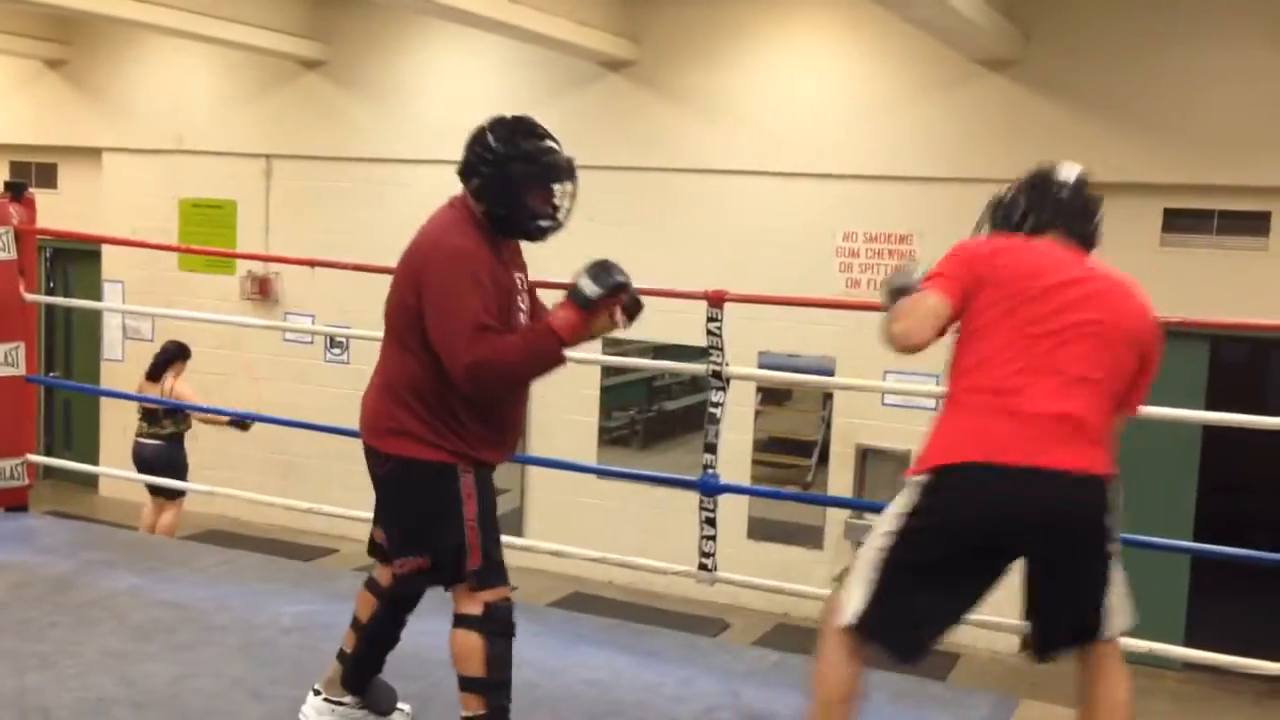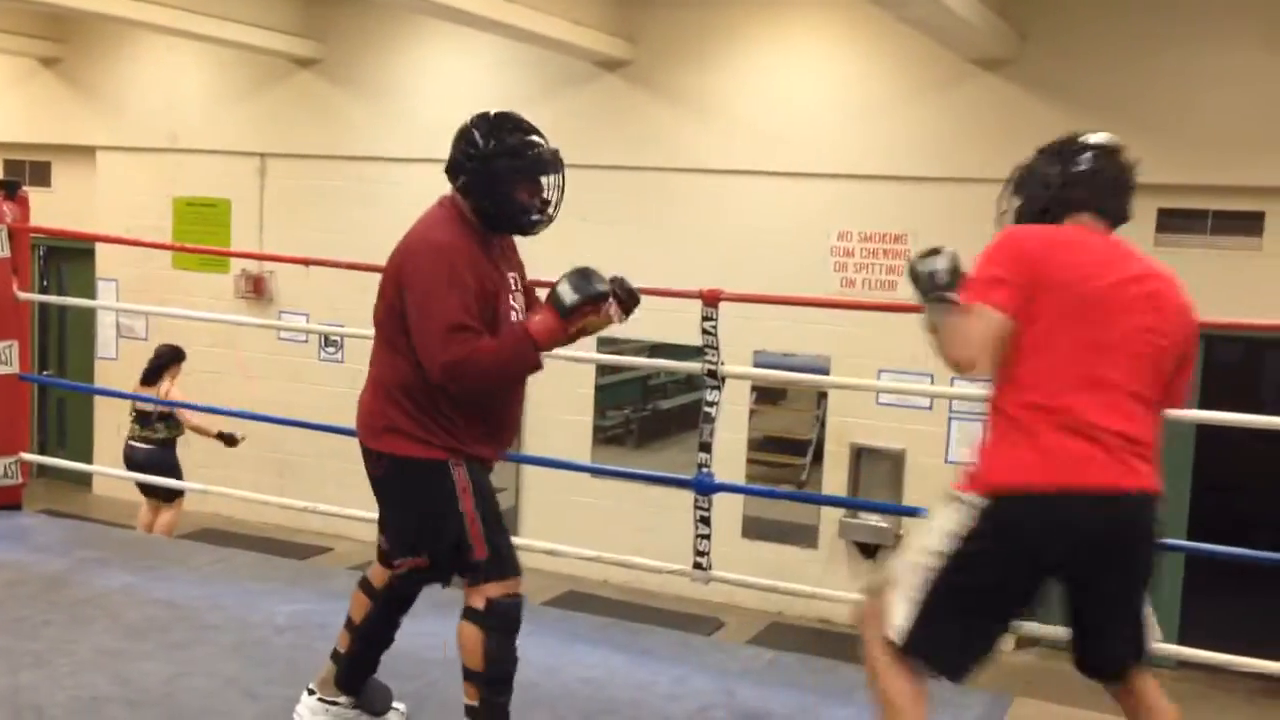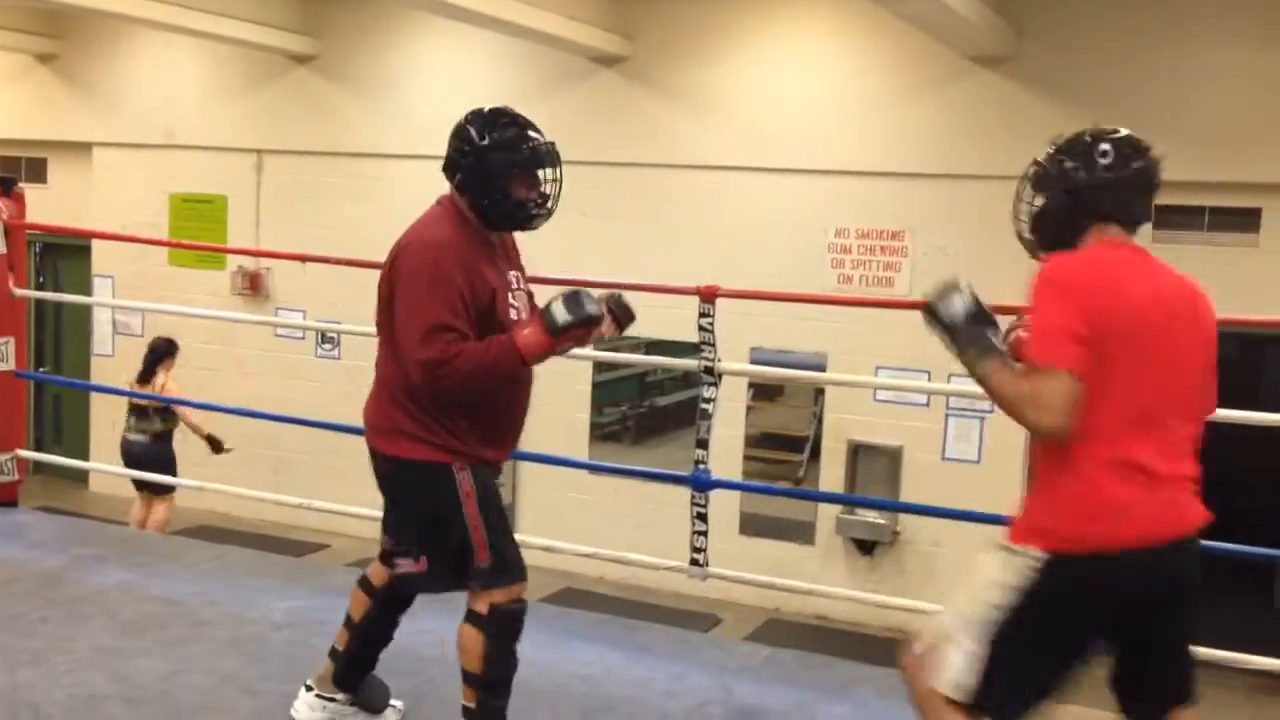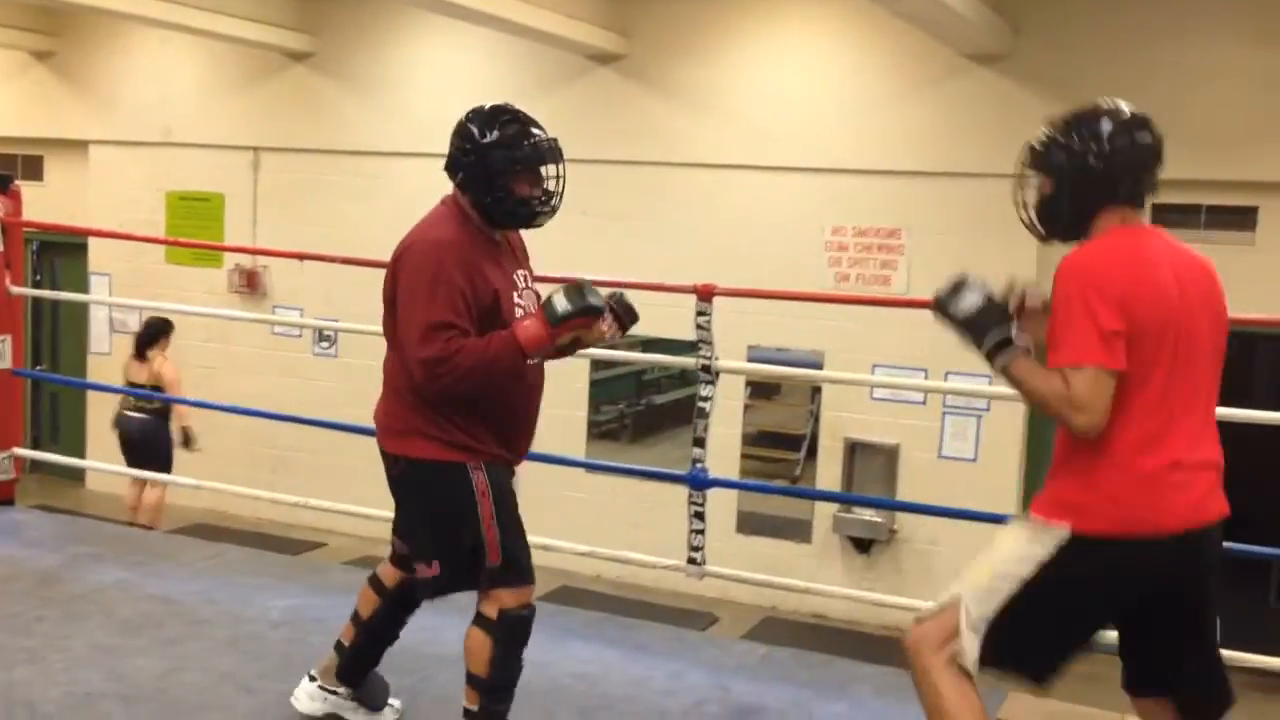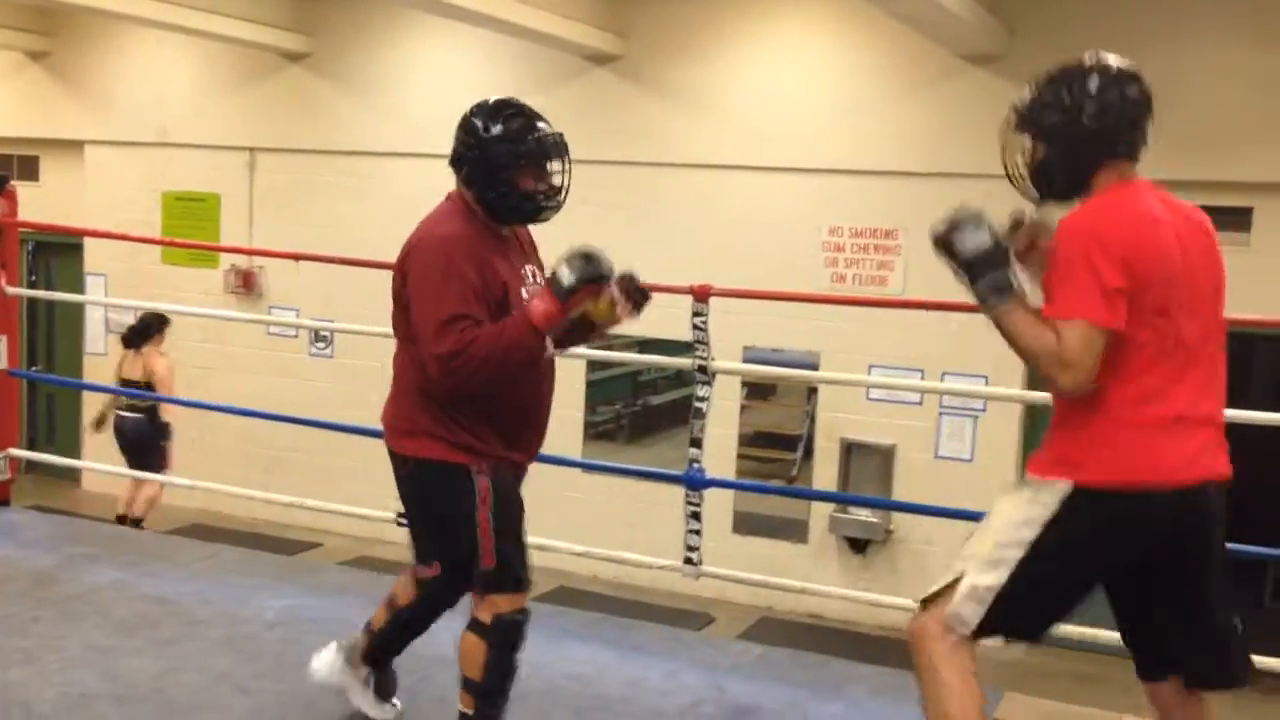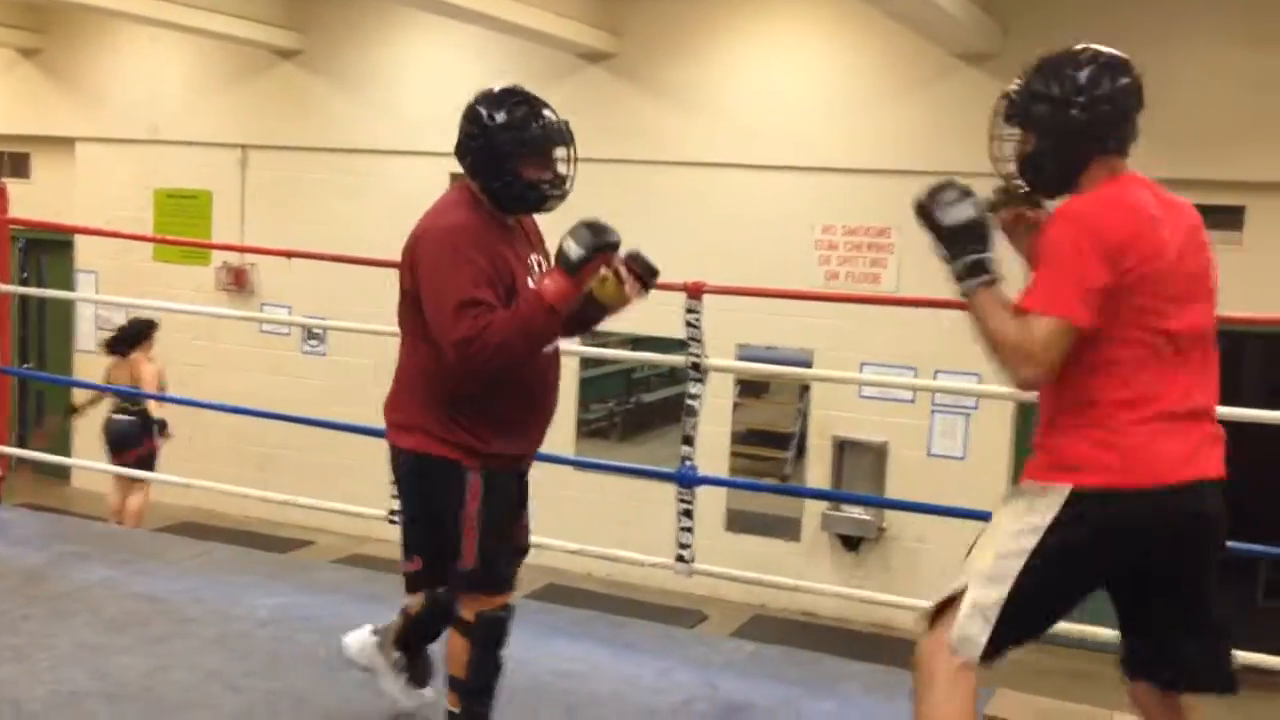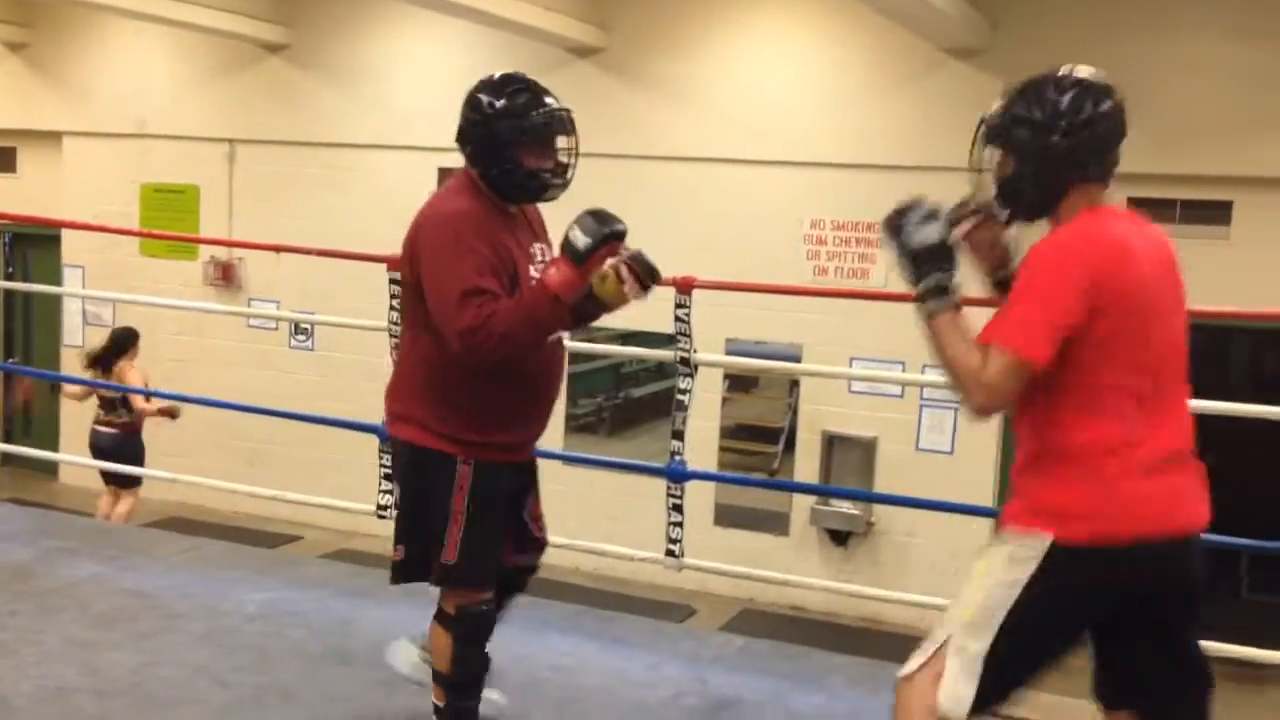
dt=0.1s
person 1, frame 1
left shoulder: (985, 255)
right shoulder: (1137, 310)
left elbow: (907, 333)
right elbow: (1109, 426)
left wrist: (901, 297)
left hip: (971, 475)
right hip: (1077, 487)
left knee: (846, 628)
right knee: (1100, 648)
person 1, frame 2
left shoulder: (1024, 249)
right shoulder: (1170, 294)
left elbow: (969, 354)
right elbow: (1150, 405)
left wrist: (937, 295)
left hip: (1021, 494)
right hip: (1124, 505)
left knee: (884, 626)
person 1, frame 3
left shoulder: (1067, 279)
right shoulder: (1193, 303)
left elbow: (1052, 418)
left wrist: (973, 343)
left hip: (1073, 541)
right hip: (1171, 544)
person 1, frame 4
left shoulder: (1091, 268)
right shoulder: (1199, 274)
left elbow: (1086, 414)
left wrist: (997, 339)
left hip: (1098, 524)
right hip: (1191, 528)
left knee: (932, 645)
person 1, frame 5
left shoulder: (1093, 227)
right shoulder: (1195, 226)
left elbow: (1072, 371)
left wrist: (994, 283)
left hip: (1100, 486)
right hip: (1194, 489)
left knee: (936, 627)
person 1, frame 6
left shoulder: (1085, 220)
right shoulder: (1180, 217)
left elbow: (1030, 360)
left wrist: (969, 259)
right wrist: (1040, 241)
left hip: (1097, 491)
right hip: (1191, 490)
left knee: (947, 650)
person 1, frame 7
left shoulder: (1065, 254)
right shoulder: (1152, 248)
left elbow: (984, 390)
left wrist: (933, 281)
right wrist: (1002, 270)
left hip: (1073, 534)
right hip: (1169, 532)
person 2, frame 1
left shoulder: (487, 235)
right shoulder: (454, 250)
left elbow: (508, 331)
right elbow: (482, 363)
left wrist: (586, 315)
right wrist: (571, 321)
left hip: (418, 438)
right hip: (430, 447)
left knee: (406, 569)
right knee: (484, 596)
person 2, frame 2
left shoulder: (491, 235)
right shoulder: (439, 248)
left elbow: (504, 329)
right elbow: (457, 363)
left wrist: (584, 313)
right wrist: (552, 322)
left hip: (423, 442)
right hip: (424, 445)
left knee: (401, 566)
right knee: (496, 586)
person 2, frame 3
left shoulder: (492, 234)
right shoulder: (435, 248)
left elbow: (500, 329)
right elbow: (437, 365)
left wrist: (573, 325)
right wrist: (539, 338)
left hip: (434, 444)
right hip: (431, 448)
left knee: (403, 567)
right knee: (500, 591)
person 2, frame 4
left shoulder: (502, 235)
right shoulder: (438, 248)
left elbow: (503, 337)
right elbow: (440, 366)
left wrist: (574, 331)
right wrist: (536, 328)
left hip: (472, 448)
right hip: (445, 451)
left knee: (415, 570)
right knee: (509, 597)
person 2, frame 5
left shoulder: (509, 231)
right shoulder: (445, 243)
left elbow: (519, 332)
right elbow: (456, 358)
left wrist: (588, 312)
right wrist: (550, 306)
left hip: (481, 448)
right hip: (450, 451)
left knee: (443, 572)
right knee: (502, 599)
left ankle: (355, 661)
person 2, frame 6
left shoulder: (516, 219)
right shoulder: (453, 231)
left elbow: (528, 322)
right elbow: (474, 346)
left wrist: (598, 296)
right wrist: (559, 282)
left hip: (497, 443)
right hip: (449, 446)
left knee: (489, 569)
right knee: (486, 599)
left ankle: (391, 643)
person 2, frame 7
left shoulder: (519, 209)
right shoulder: (454, 221)
left elbow: (532, 313)
right elbow: (482, 334)
left wrist: (599, 291)
right wrist: (567, 273)
left hip: (503, 436)
right hip: (449, 439)
left knee: (517, 559)
right knee: (469, 590)
left ankle: (437, 654)
person 3, frame 1
left shoulder: (145, 382)
right shoulder: (176, 387)
right elbow: (201, 414)
right wrist: (232, 421)
left hip: (141, 449)
right hip: (167, 452)
left knee: (156, 500)
right knee: (172, 505)
person 3, frame 2
left shoulder: (141, 386)
right shoulder: (170, 391)
right elbow: (191, 422)
right wrist: (221, 435)
left hip: (132, 452)
right hip: (158, 455)
left knee: (152, 502)
right knee: (172, 505)
person 3, frame 3
left shoulder: (137, 381)
right shoulder: (166, 385)
right elbow: (186, 416)
right wrist: (210, 438)
left hip: (129, 445)
right hip: (154, 448)
left knee: (144, 497)
right knee: (163, 500)
person 3, frame 4
left shoulder: (131, 361)
right shoulder: (164, 365)
left wrist: (119, 416)
right wrist: (185, 429)
left hip: (130, 425)
right hip: (152, 427)
left knee: (137, 480)
right knee: (156, 484)
left ankle: (131, 527)
right ankle: (143, 530)
person 3, frame 5
left shoulder: (126, 356)
right shoulder: (158, 360)
left elbow: (116, 391)
right elbow: (163, 397)
left wrist: (103, 414)
right wrist: (166, 426)
left hip: (123, 422)
right hip: (145, 425)
left knee: (138, 476)
right knee: (155, 480)
left ankle: (122, 520)
right ankle: (134, 523)
person 3, frame 6
left shoulder: (117, 363)
right shoulder: (148, 365)
left elbow: (101, 393)
right elbow: (150, 398)
left wrist: (78, 407)
right wrist: (160, 421)
left hip: (114, 426)
right hip: (136, 430)
left knee: (123, 483)
right knee: (139, 488)
person 3, frame 7
left shoulder: (101, 370)
right shoulder: (130, 372)
left elbow: (79, 394)
right elbow: (139, 407)
left wrist: (61, 388)
right wrist: (164, 410)
left hip: (99, 437)
right hip: (122, 440)
left knee: (111, 491)
right knee: (129, 495)
